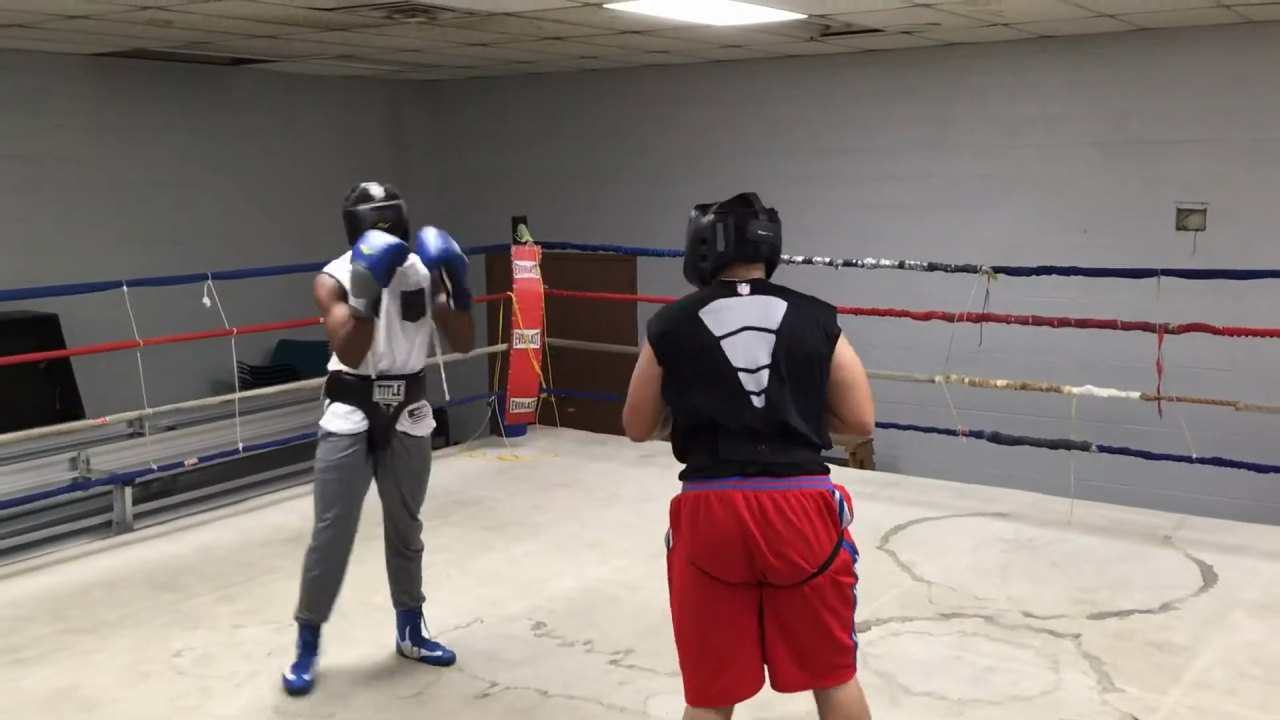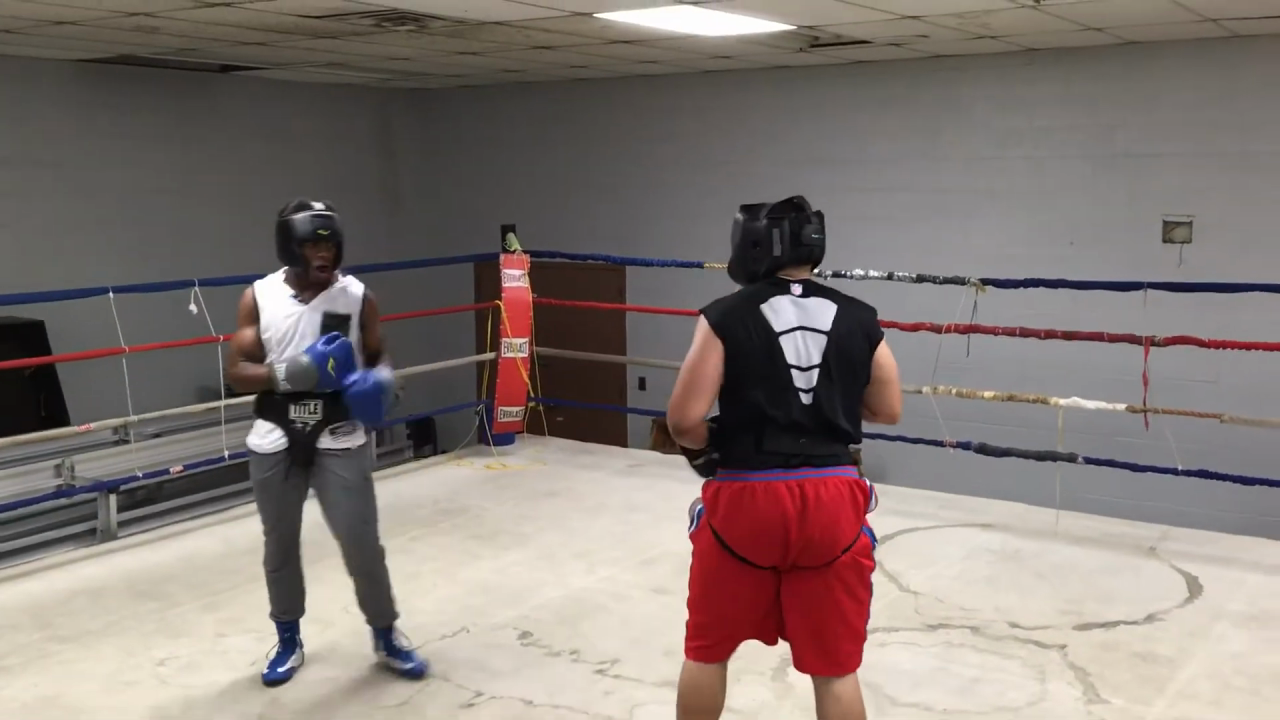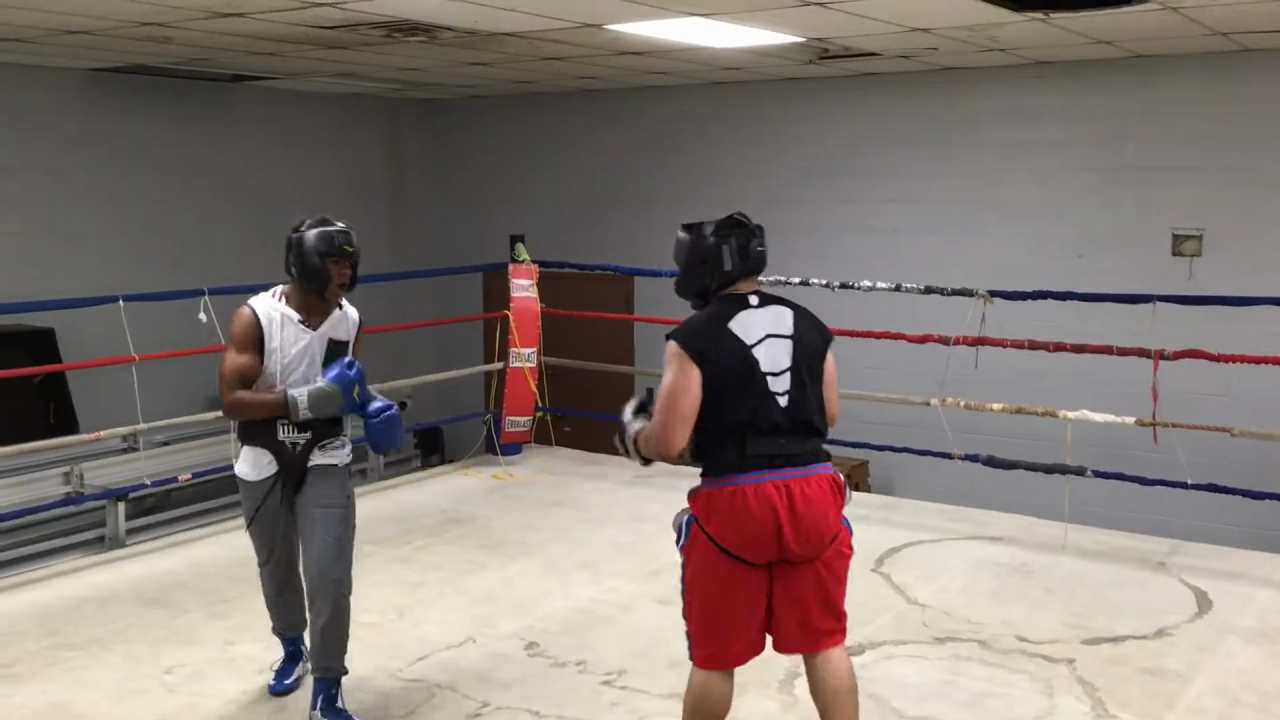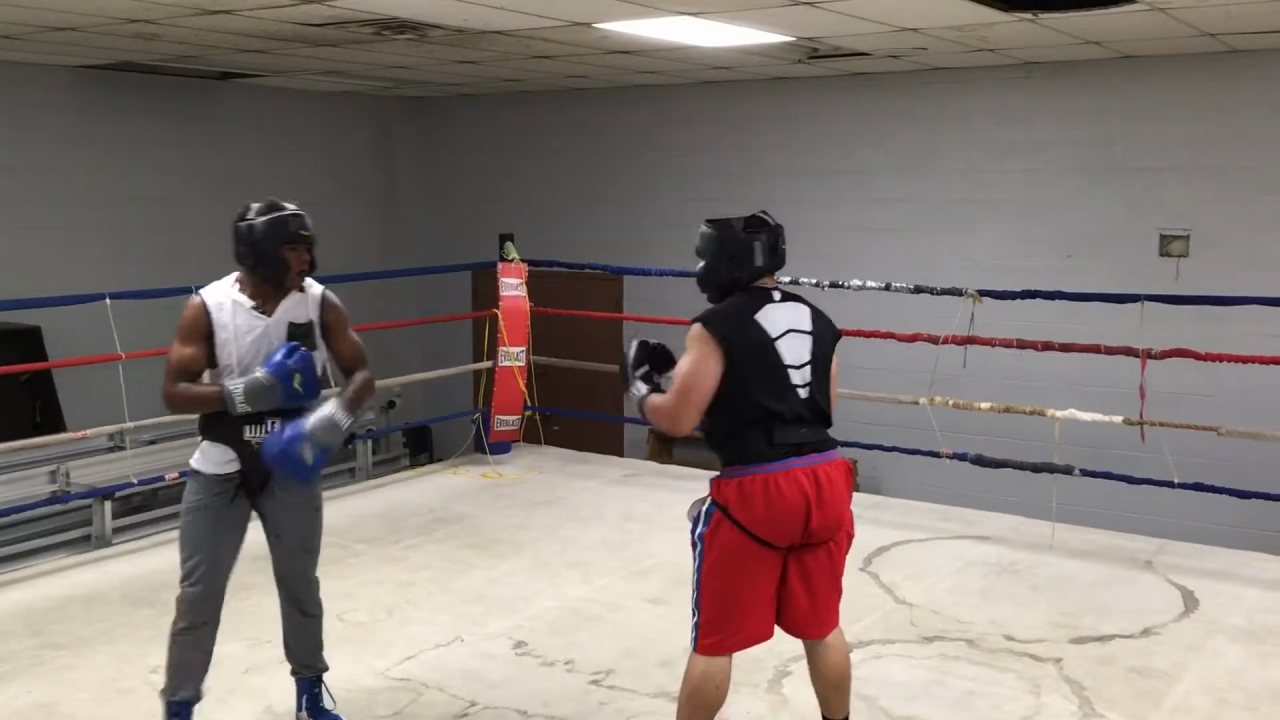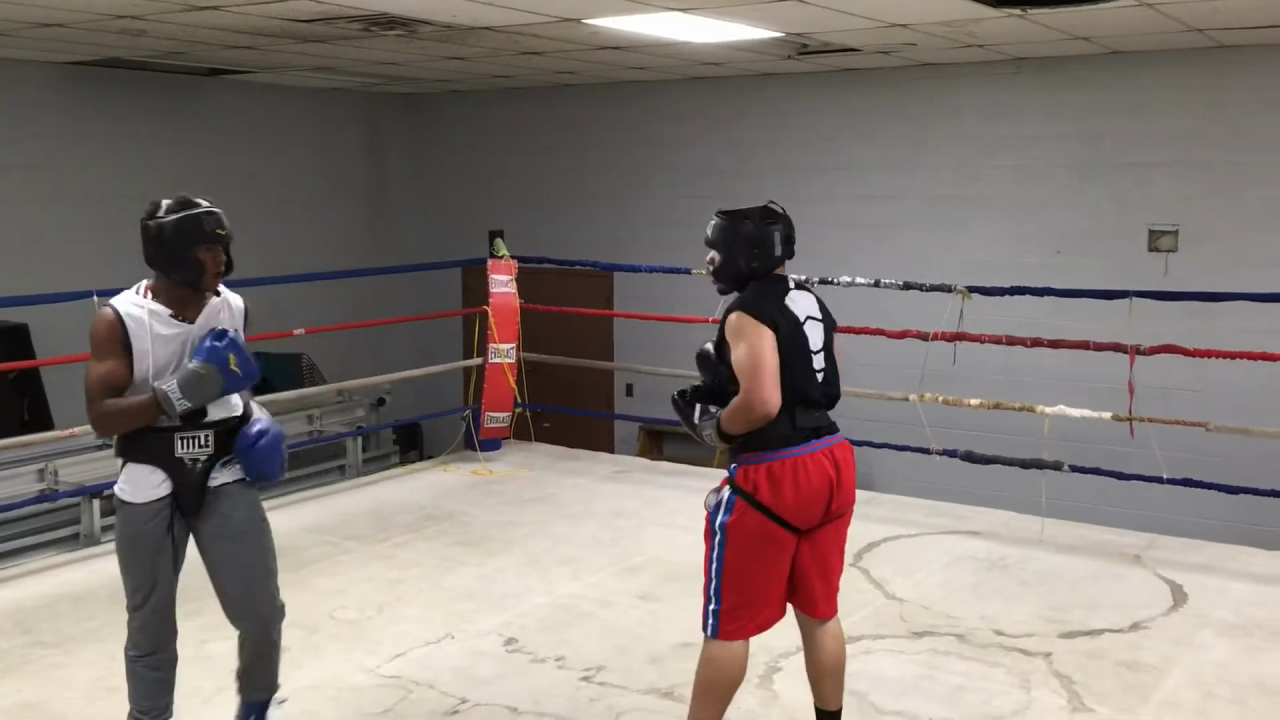
dt=0.4s
person 1, frame 1
left shoulder: (671, 326)
right shoulder: (816, 319)
left elbow: (638, 428)
right elbow: (859, 420)
left hip: (711, 515)
right hip: (803, 509)
right knee: (833, 673)
person 1, frame 2
left shoulder: (726, 317)
right shoulder: (858, 320)
left elbow: (685, 418)
right elbow: (887, 410)
left wrist: (704, 449)
left hip: (745, 500)
right hip: (832, 500)
left knee: (707, 649)
right knee: (835, 668)
person 1, frame 3
left shoulder: (694, 339)
right shoulder: (808, 325)
left elbow: (669, 444)
left wrist: (634, 432)
left hip: (733, 505)
right hip: (812, 494)
left knee: (713, 658)
right knee: (824, 643)
person 1, frame 4
left shoulder: (719, 326)
right shoulder: (817, 320)
left elbow: (675, 420)
left wrist: (640, 385)
left hip: (755, 492)
right hip: (823, 479)
left knee: (715, 642)
right knee: (821, 627)
person 1, frame 5
left shoulder: (749, 311)
right shoulder: (811, 302)
left elbow: (761, 404)
left wrist: (711, 424)
left hip: (772, 476)
right hip: (828, 464)
left knee: (728, 623)
right knee: (819, 613)
person 2, frame 1
left shoulder: (422, 272)
right shoulder: (333, 280)
left elbow: (462, 343)
right elbow: (350, 352)
left wrist: (458, 289)
right wrist: (366, 292)
left hip: (409, 418)
right hip: (349, 418)
left knee: (405, 528)
right knee: (331, 533)
left ankle: (410, 631)
right ankle: (307, 643)
person 2, frame 2
left shoulder: (356, 296)
right shoulder: (259, 297)
left elbow: (379, 358)
right elbow: (237, 374)
left wrist: (380, 381)
right wrist: (291, 373)
left hip: (339, 435)
right hip: (275, 437)
left knee: (362, 544)
right knee: (280, 544)
left ankle: (386, 638)
right ankle: (288, 642)
person 2, frame 3
left shoulder: (350, 320)
right shoulder: (255, 316)
right elbow: (231, 399)
left wrist: (371, 405)
right wrist: (306, 399)
left hip: (324, 459)
right hip: (263, 461)
left knee: (330, 582)
right knee: (277, 571)
right ankle: (293, 651)
person 2, frame 4
left shoulder: (319, 303)
right shoulder: (207, 306)
left elbow: (361, 374)
right elbow: (174, 393)
left wrist: (329, 420)
right wrist: (245, 392)
left hip: (289, 461)
right hip: (219, 462)
left knee: (299, 585)
right knee: (198, 595)
person 2, frame 5
left shoulder: (232, 309)
right shoulder: (119, 318)
right elbow: (102, 418)
left wrist: (256, 419)
right wrist: (180, 391)
left hip: (225, 476)
right hip: (150, 485)
left knee: (260, 611)
right knee: (150, 627)
